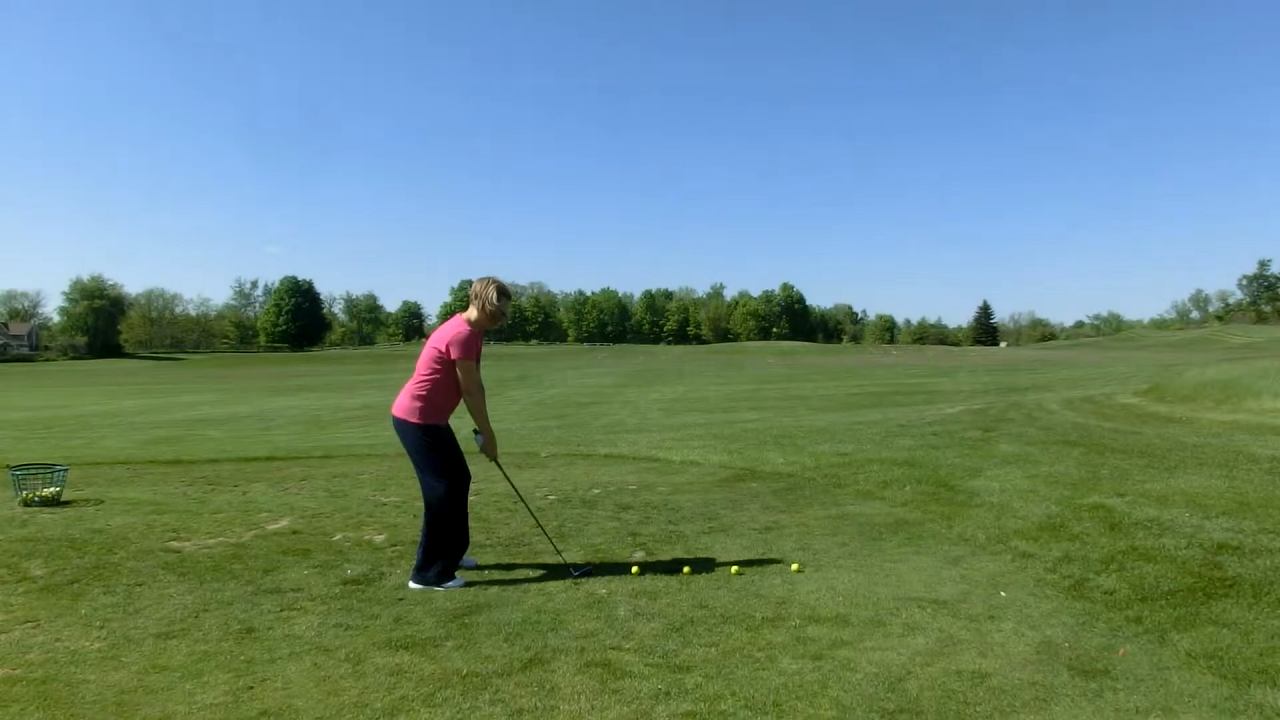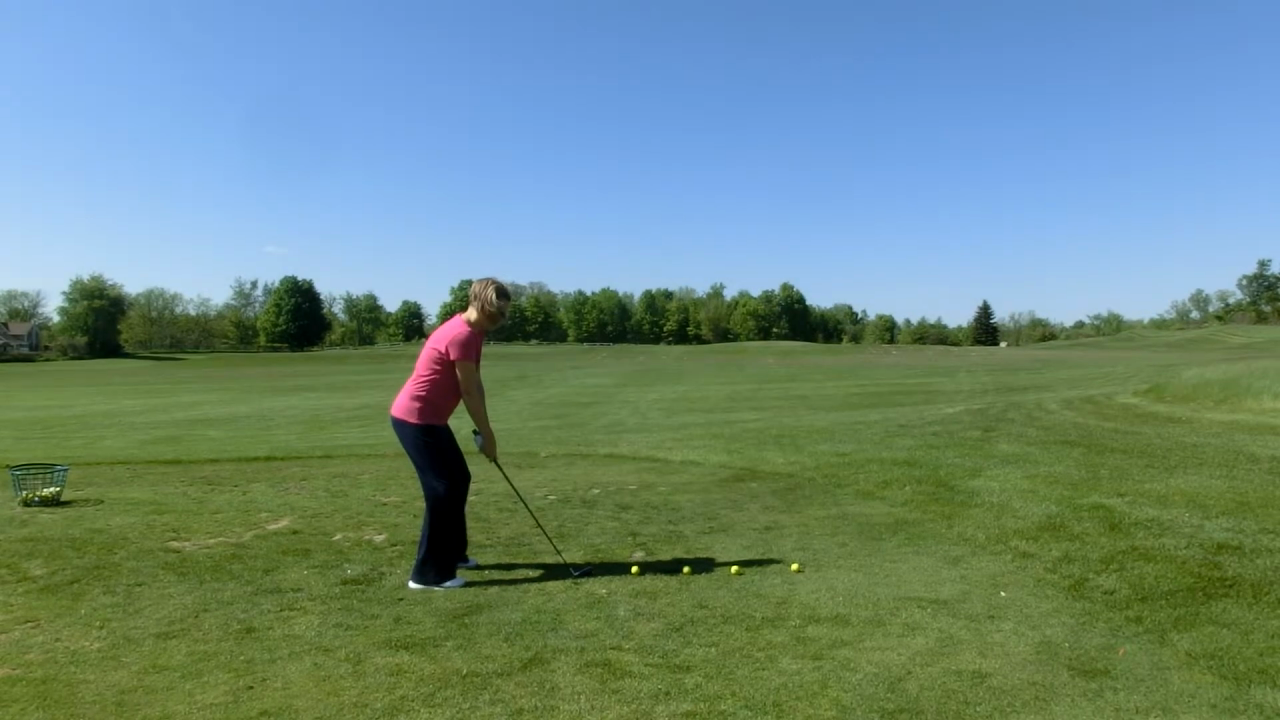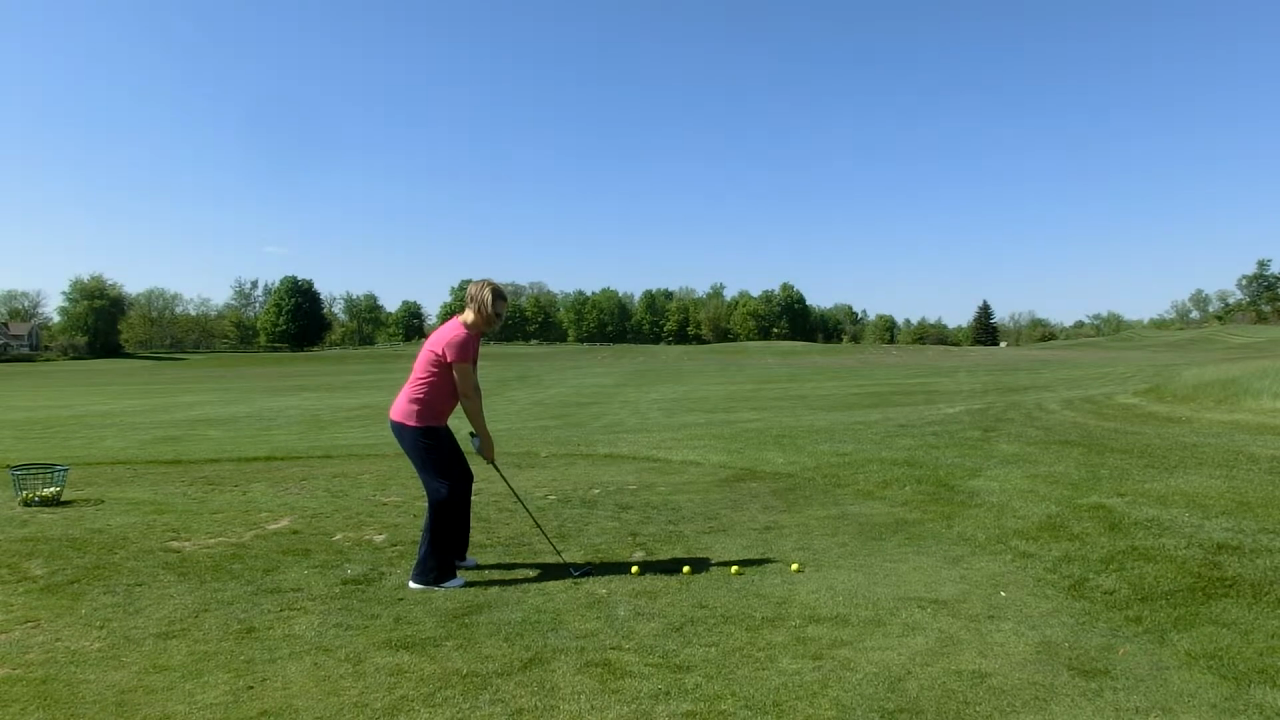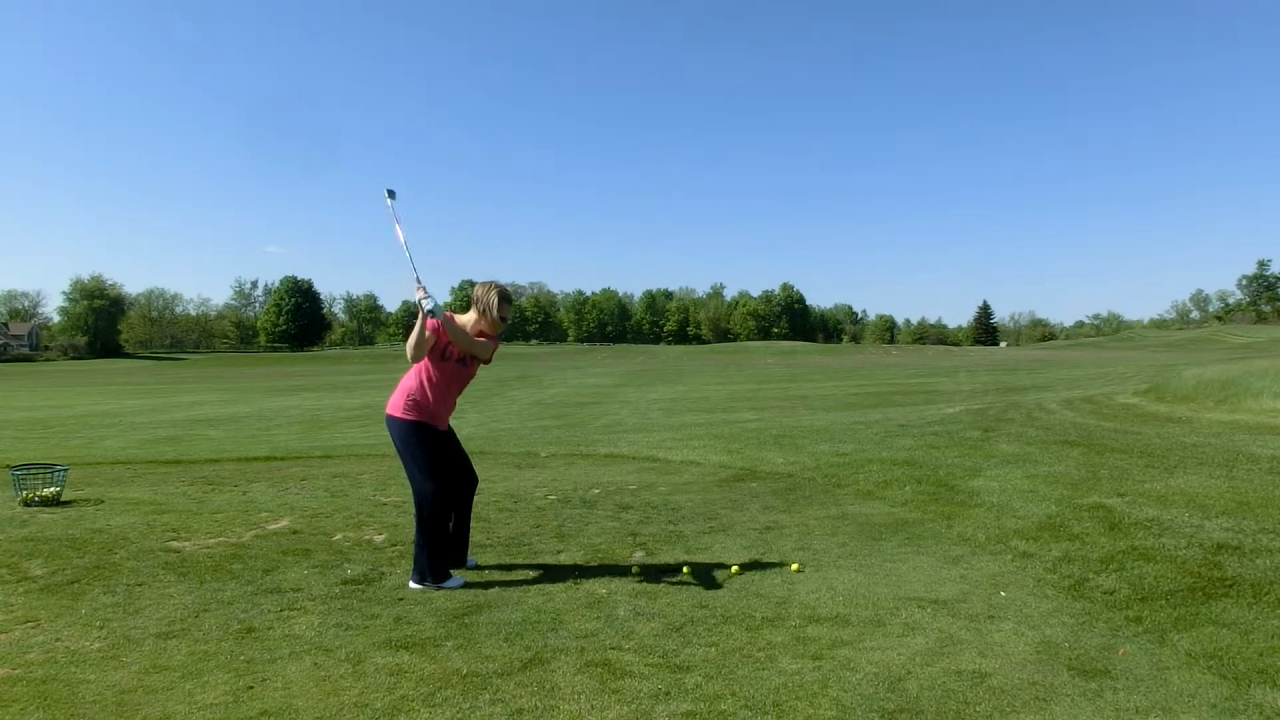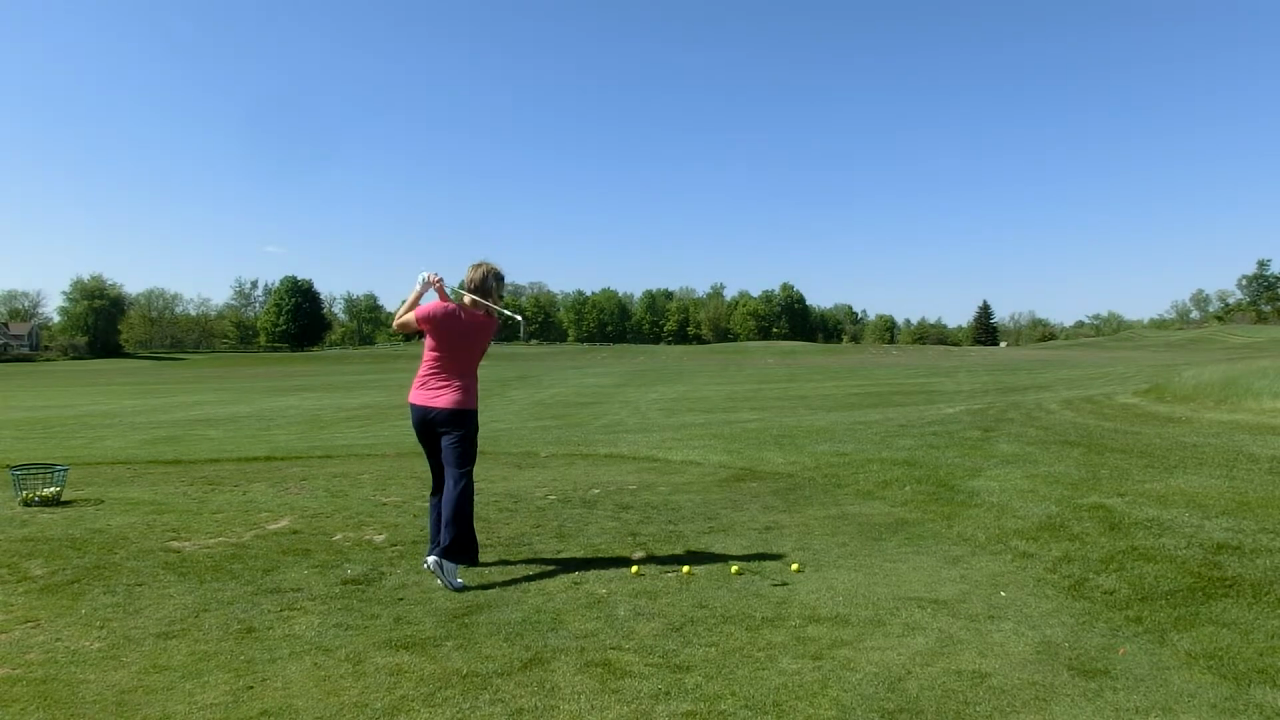
dt=1s
person 1, frame 1
left shoulder: (471, 331)
right shoulder: (462, 335)
left elbow: (476, 386)
right elbow: (470, 392)
left wrist: (484, 431)
right wrist: (488, 435)
left hip: (430, 418)
right hip: (416, 418)
left knee: (458, 480)
right knee: (442, 491)
left ankle: (449, 553)
right ankle: (428, 573)
person 1, frame 2
left shoulder: (472, 331)
right shoulder: (461, 336)
left elbow: (476, 386)
right elbow: (469, 392)
left wrist: (485, 431)
right wrist: (487, 435)
left hip: (428, 418)
right hip: (415, 419)
left knee: (459, 480)
right knee: (443, 490)
left ankle: (451, 552)
right ankle: (428, 572)
person 1, frame 3
left shoulder: (469, 333)
right shoulder: (458, 338)
left elbow: (473, 387)
right elbow: (466, 395)
left wrist: (480, 433)
right wrist: (484, 437)
left hip: (429, 420)
right hip: (414, 421)
left knee: (461, 480)
right knee: (446, 490)
left ankle: (450, 553)
right ankle: (428, 573)
person 1, frame 4
left shoulder: (487, 342)
right shoulder: (437, 321)
left elbow: (468, 345)
right elbow: (414, 356)
left wrist: (440, 315)
right wrist: (424, 314)
left hip: (437, 420)
right hip: (407, 416)
left knee: (464, 482)
right knee: (432, 491)
left ankle: (451, 553)
right ankle: (427, 573)
person 1, frame 5
left shoulder: (436, 312)
right shoulder: (490, 322)
left elbow: (398, 324)
left wrist: (421, 288)
right wrist: (444, 293)
left hip: (421, 406)
right hip: (457, 409)
left knee: (441, 480)
right knee: (458, 480)
left ankle: (439, 550)
right ankle: (446, 553)
